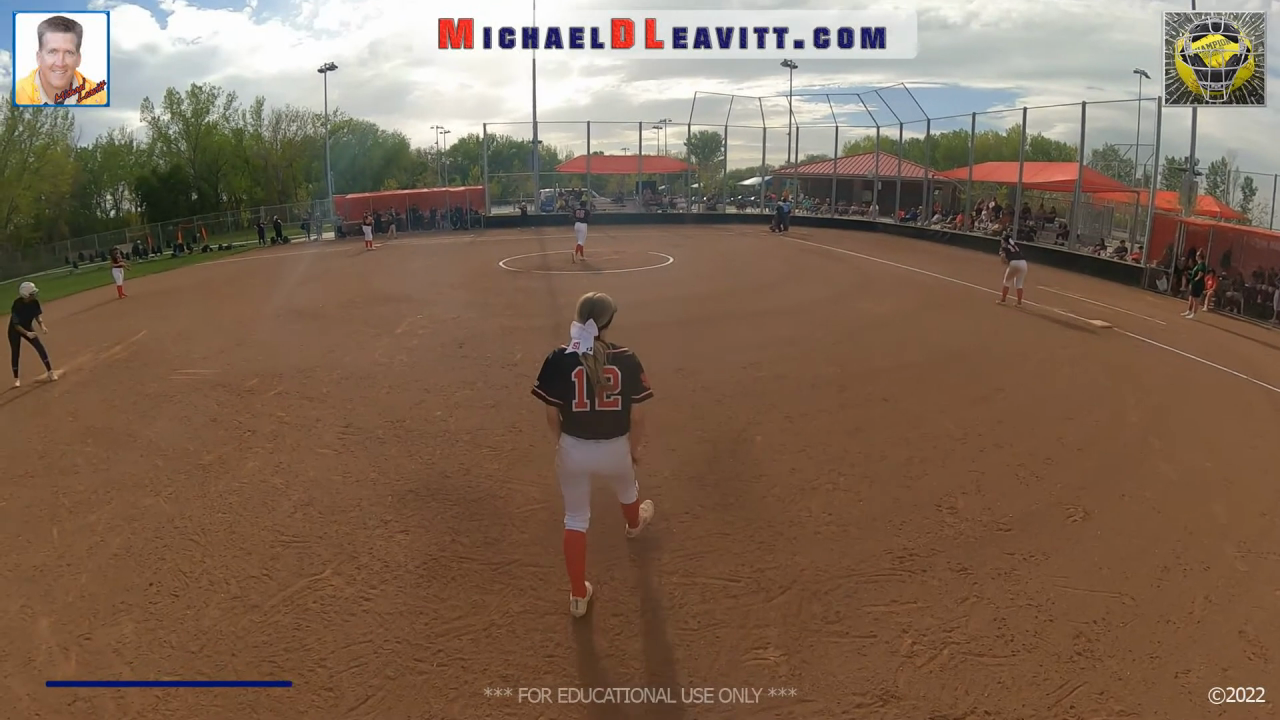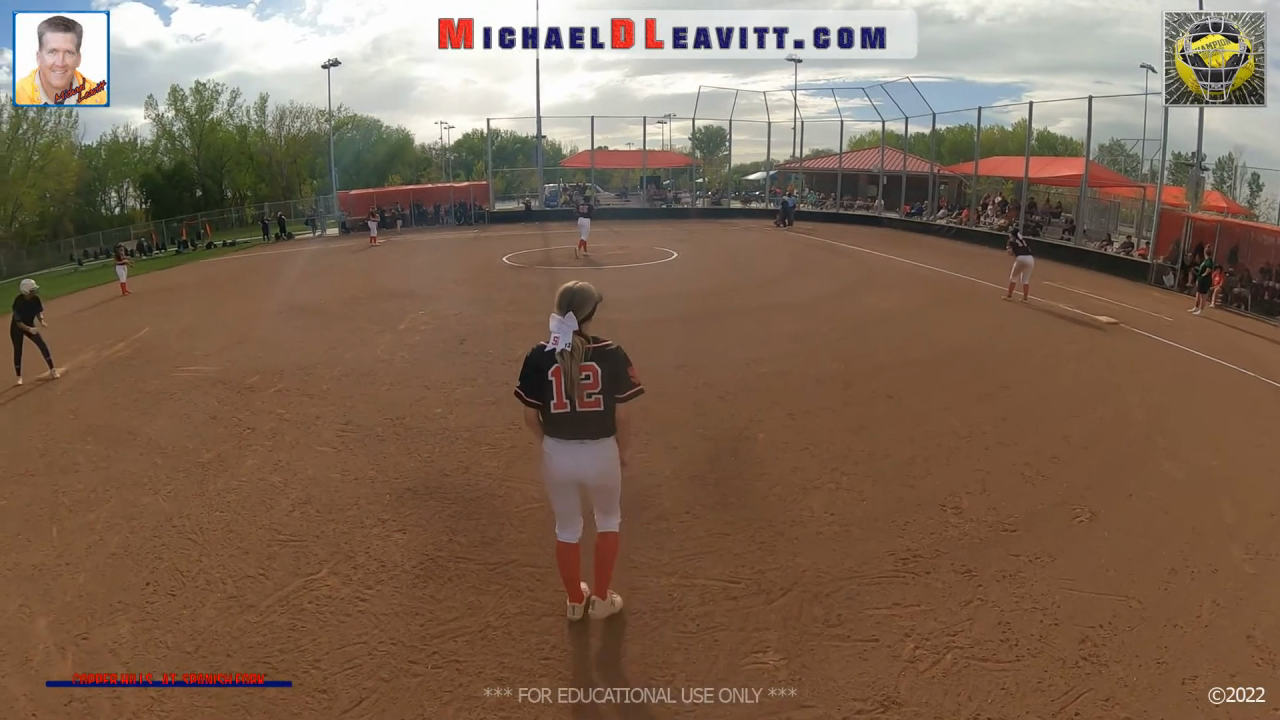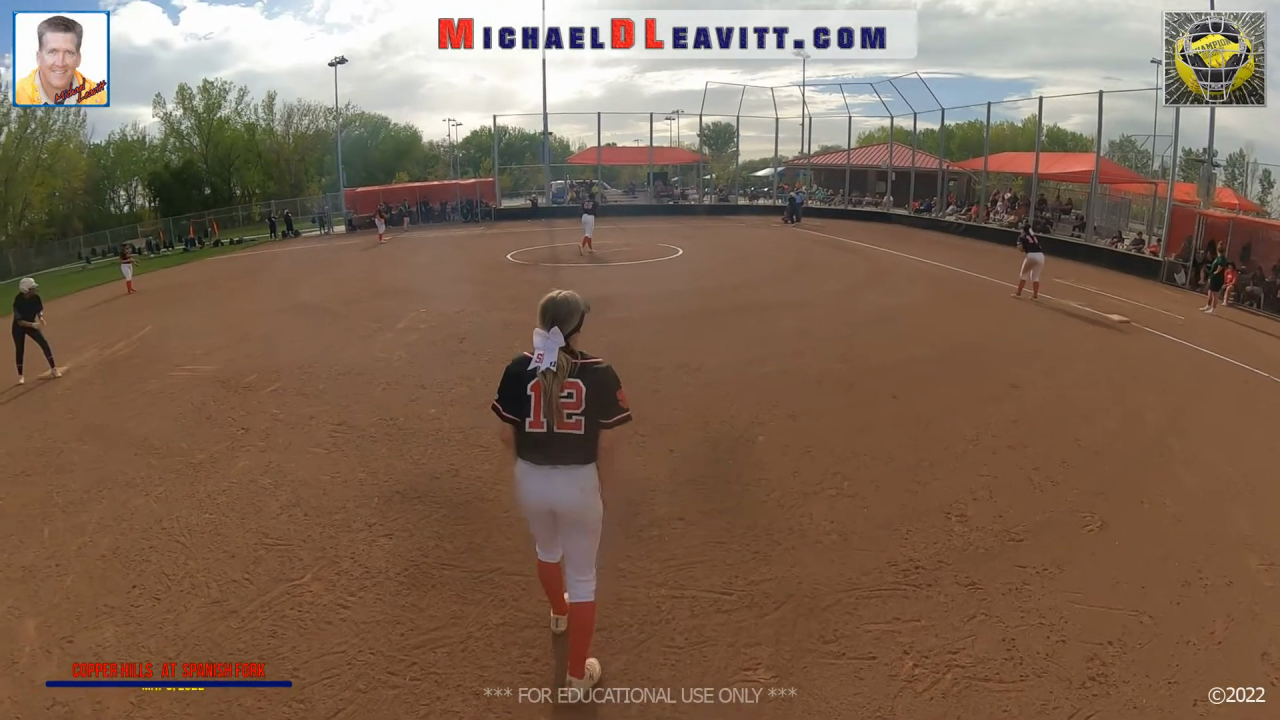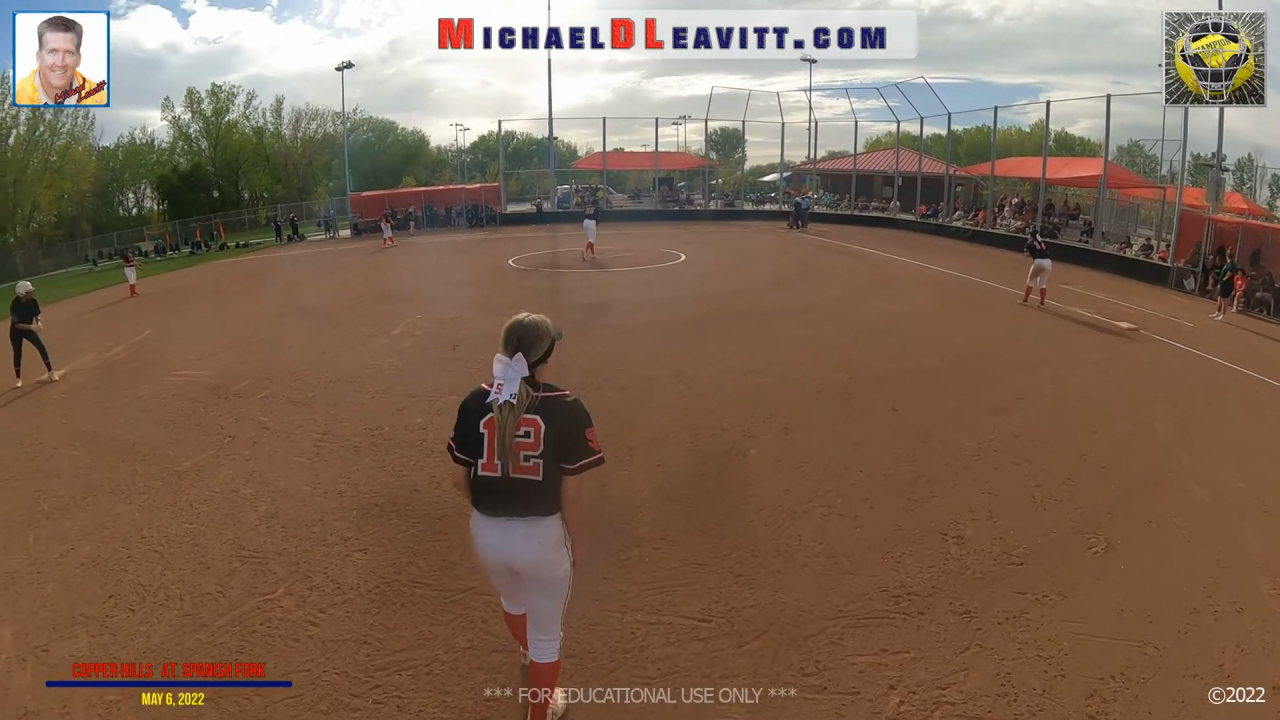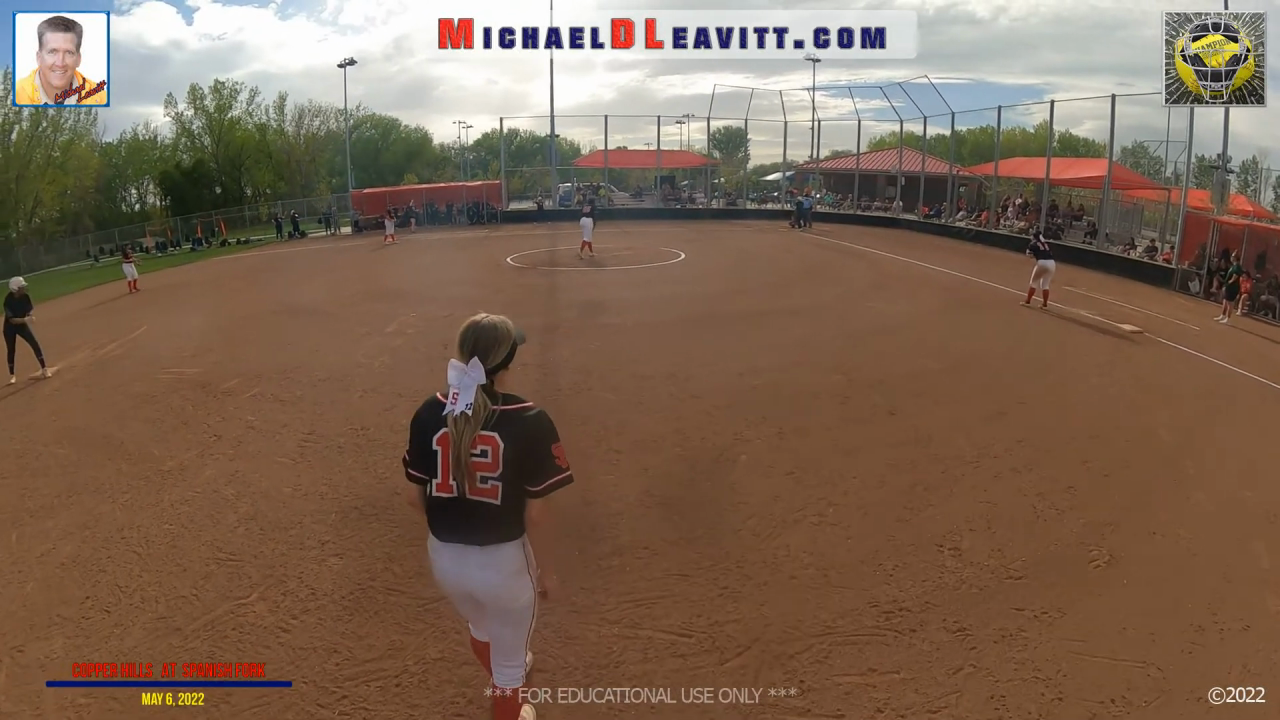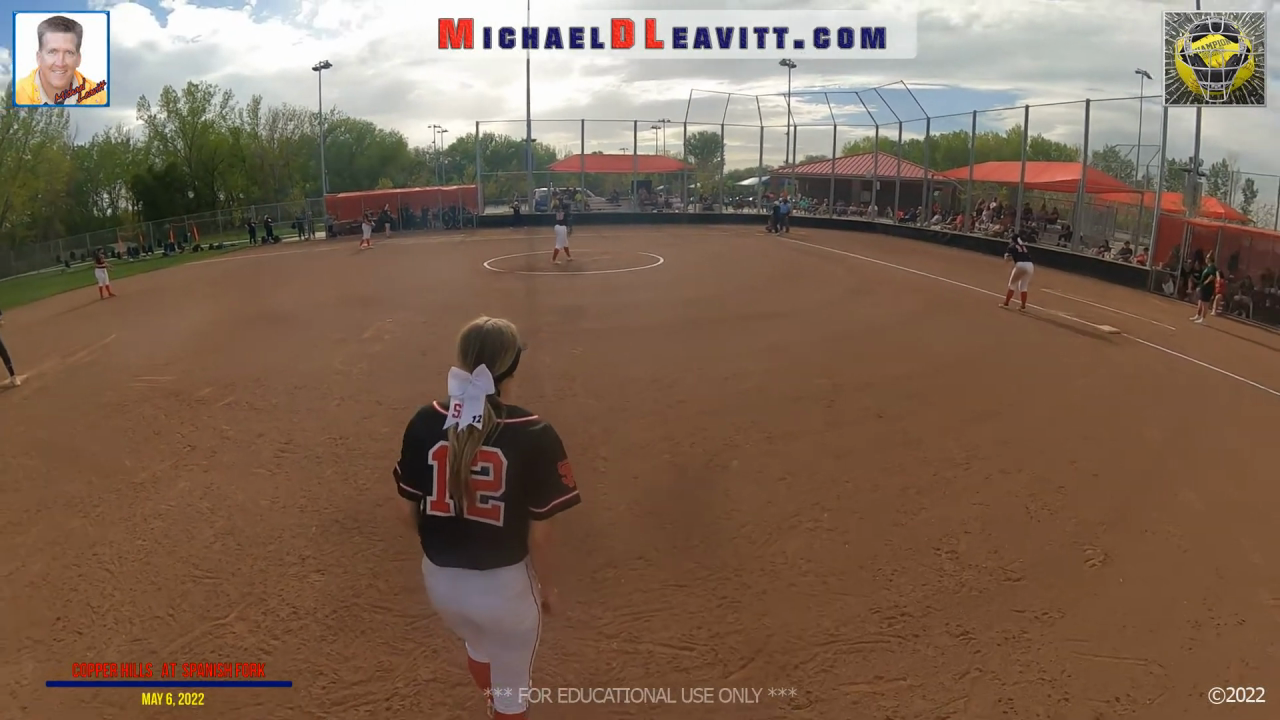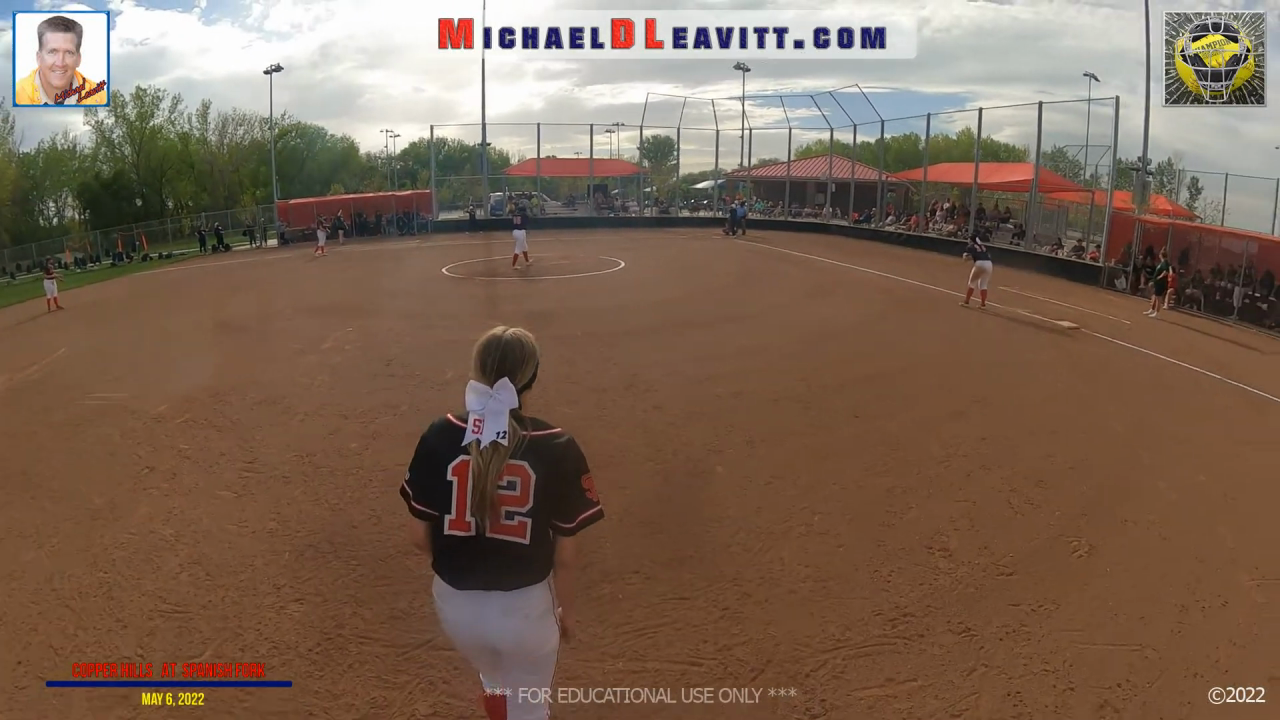
dt=0.3s
person 1, frame 1
left shoulder: (559, 360)
right shoulder: (626, 361)
left elbow: (551, 415)
right elbow: (636, 416)
right wrist: (635, 447)
left hip: (573, 450)
right hip: (614, 448)
left knee: (575, 520)
right knee: (627, 490)
right ankle: (635, 525)
person 1, frame 2
left shoulder: (539, 356)
right shoulder: (611, 355)
left elbow: (531, 417)
right elbow: (622, 416)
right wrist: (622, 451)
left hip: (557, 455)
right hip: (601, 453)
left knee: (567, 530)
right knee: (608, 519)
person 1, frame 3
left shoulder: (519, 369)
right shoulder: (599, 374)
left elbow: (507, 435)
right elbow: (606, 443)
right wrist: (603, 483)
left hip: (530, 480)
right hip: (579, 482)
left knee: (548, 550)
right knee: (582, 578)
left ankle: (559, 613)
right ankle: (577, 675)
person 1, frame 4
left shoulder: (475, 403)
right shoulder: (566, 409)
left elbow: (460, 480)
right elbow: (570, 493)
right wrist: (574, 539)
left hip: (487, 532)
right hip: (542, 535)
left knee: (512, 598)
right knee: (546, 638)
left ankle: (526, 648)
person 1, frame 5
left shoulder: (430, 413)
right shoulder: (530, 422)
left elbow: (415, 497)
right elbow: (535, 515)
right wrist: (544, 568)
left hip: (444, 558)
right hip: (504, 561)
left knee: (481, 626)
right knee: (510, 662)
left ankle: (502, 680)
person 1, frame 6
left shoulder: (425, 424)
right shoulder: (534, 436)
left elbow: (410, 511)
right elbow: (538, 536)
right wrist: (546, 586)
left hip: (440, 579)
right hip: (505, 584)
left knee: (478, 646)
right knee: (512, 686)
person 1, frame 7
left shoulder: (439, 438)
right shoulder: (557, 449)
left elbow: (419, 536)
right elbow: (565, 554)
right wrist: (567, 609)
left hip: (455, 603)
right hip: (526, 606)
left knee: (493, 679)
